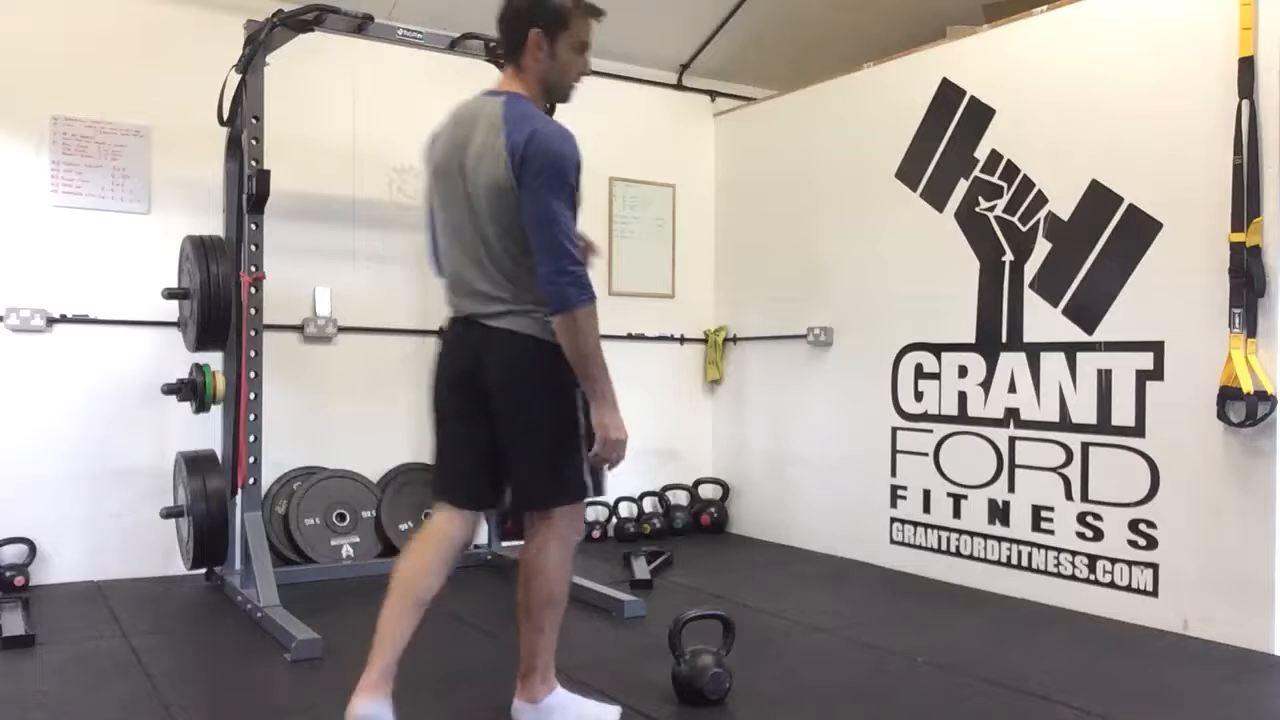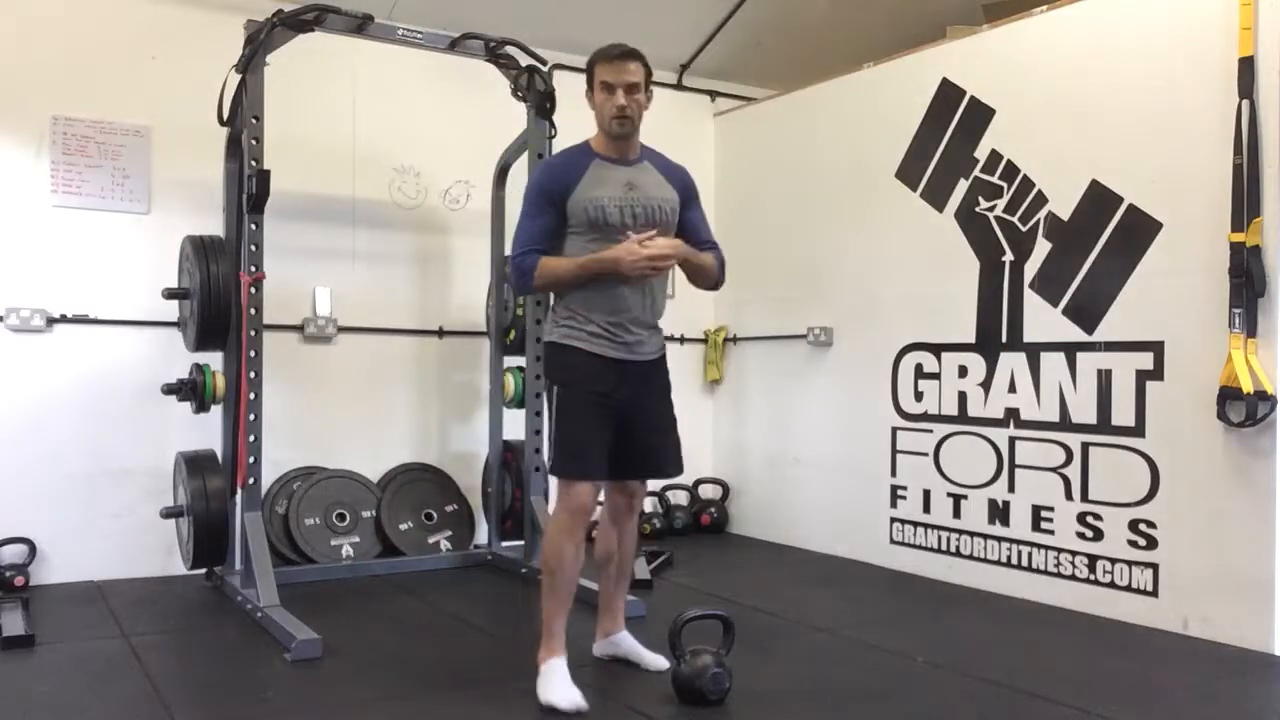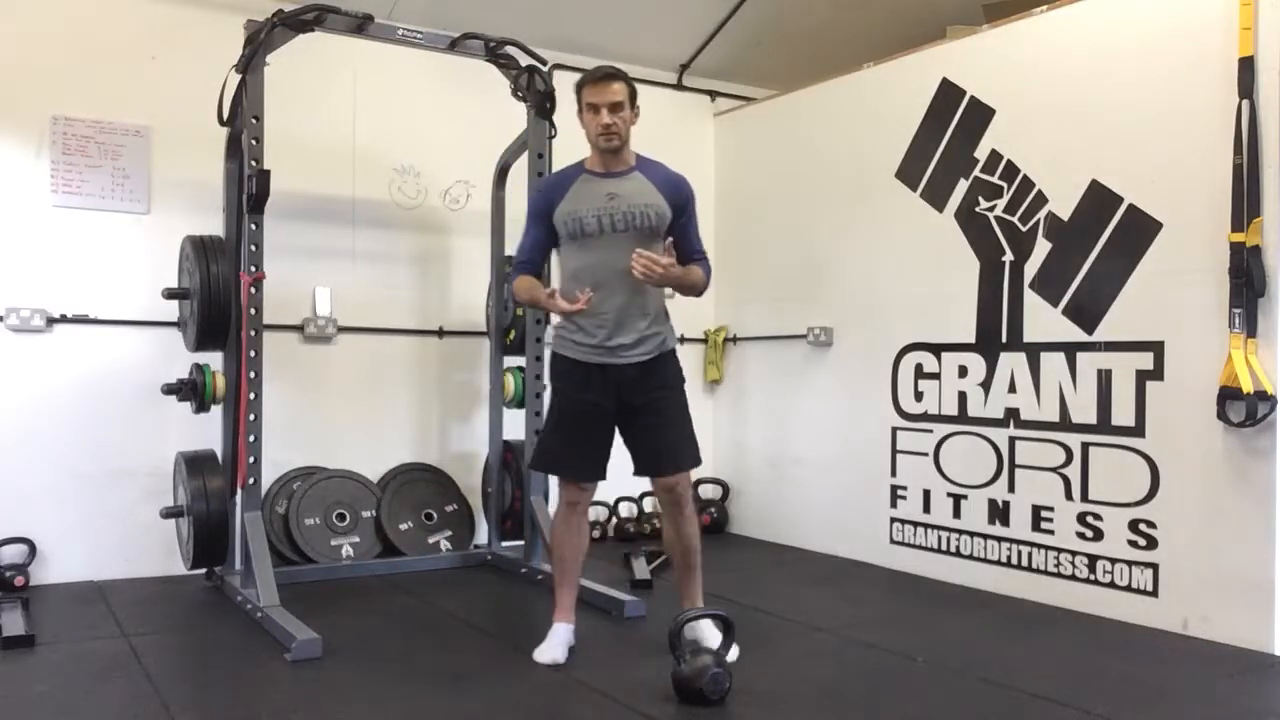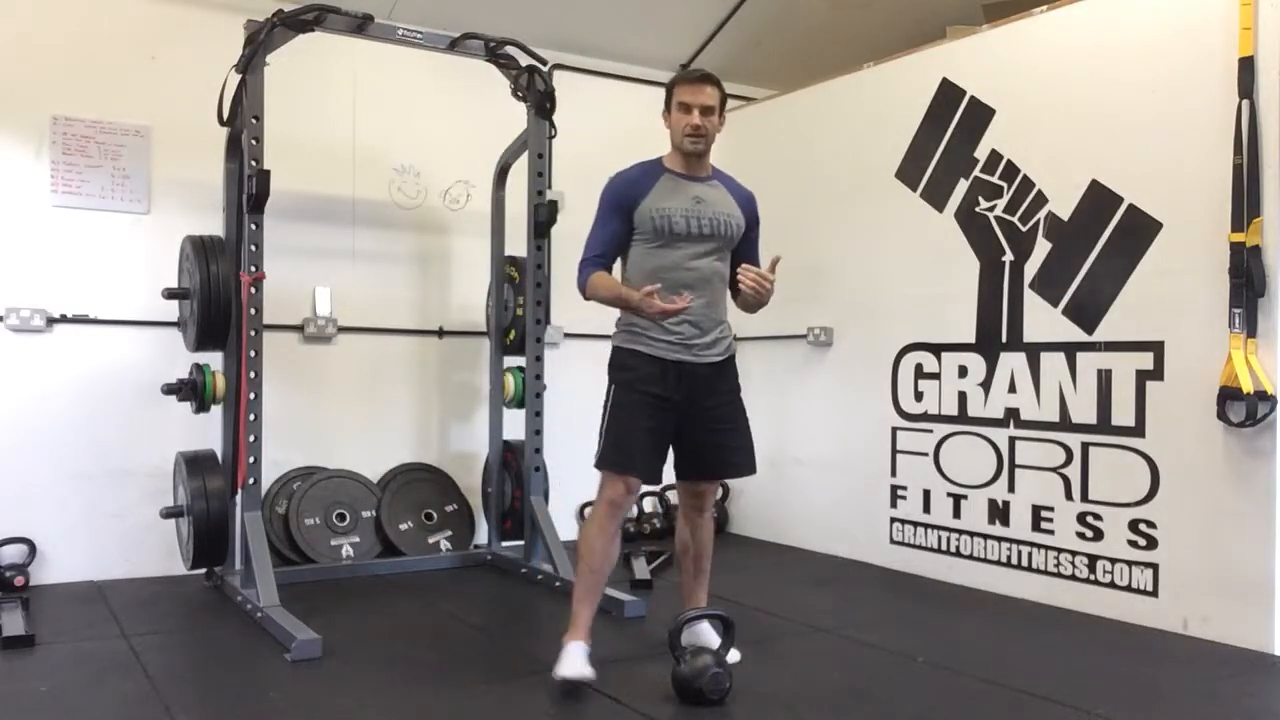
dt=0.7s
person 1, frame 1
left shoulder: (450, 131)
right shoulder: (544, 139)
right elbow: (563, 285)
right wrist: (602, 402)
left hip: (465, 347)
right hip: (533, 355)
left knee: (453, 517)
right knee: (556, 521)
person 1, frame 2
left shoulder: (673, 178)
right shoulder: (557, 173)
left elbow: (714, 272)
right elbow: (525, 271)
left wrist: (680, 251)
right wrist: (606, 259)
left hip: (645, 360)
right hip: (579, 355)
left knee: (627, 497)
right knee: (576, 499)
left ankle: (612, 629)
right ankle: (552, 654)
person 1, frame 3
left shoulder: (671, 187)
right shoulder: (554, 192)
left elbow: (700, 275)
right elbow: (521, 274)
left wrist: (673, 274)
right wrist: (546, 299)
left hip: (652, 361)
right hip: (580, 364)
left knee: (676, 491)
right knee: (574, 495)
left ankle: (694, 614)
right ankle: (563, 622)
person 1, frame 4
left shoulder: (739, 201)
right shoulder: (630, 187)
left elbow: (743, 291)
right elbow: (590, 275)
left wrist: (760, 291)
right wrist: (634, 300)
left hip: (713, 366)
right hip: (644, 362)
left knee: (700, 497)
right knee: (616, 494)
left ankle: (696, 622)
right ankle: (576, 640)
